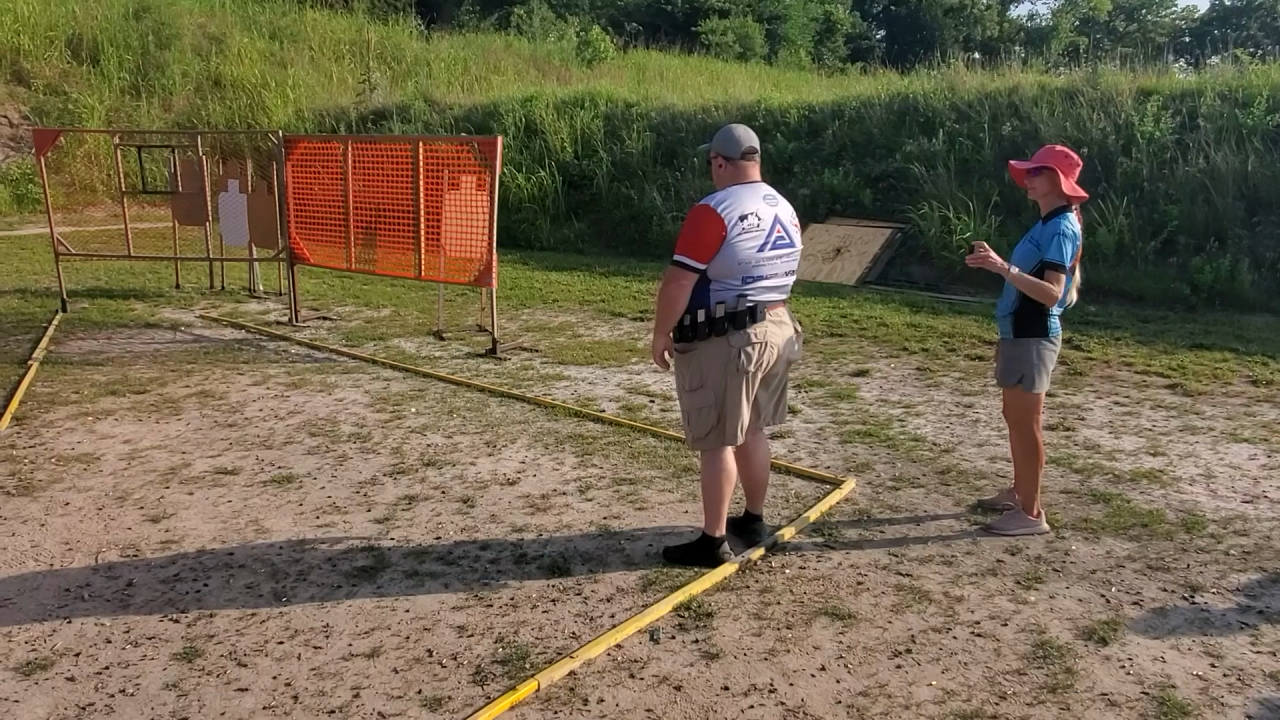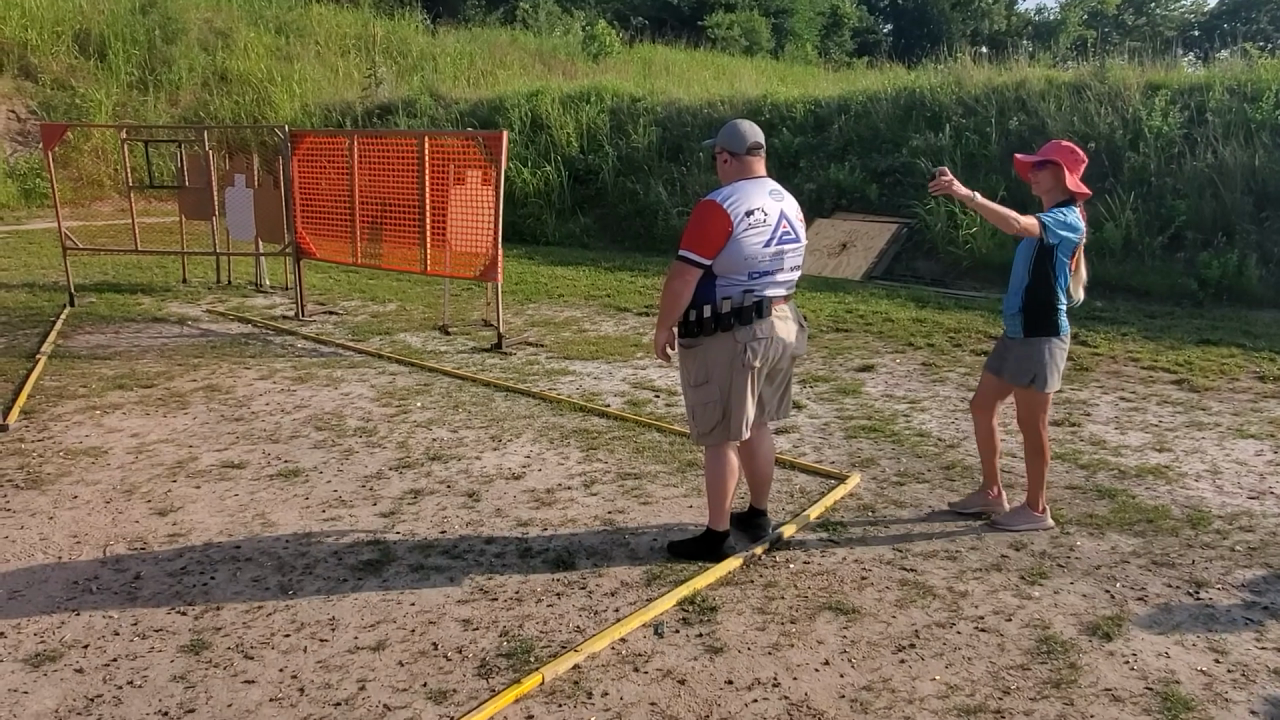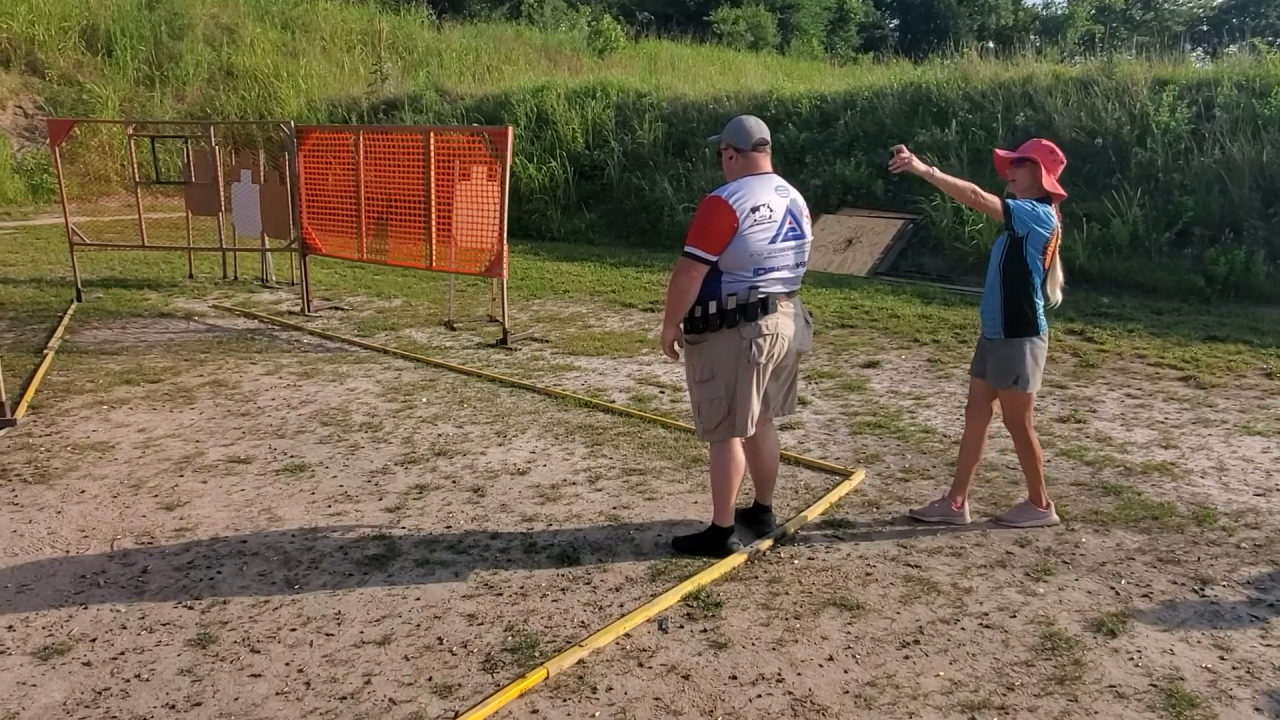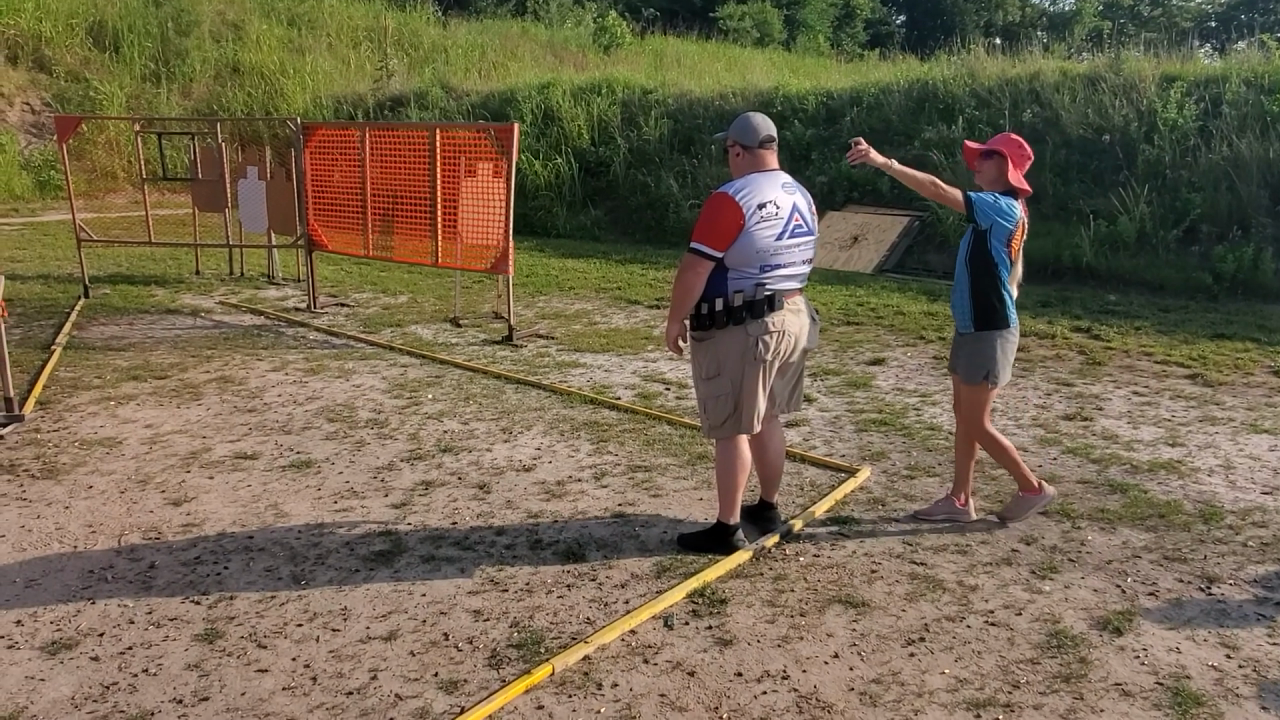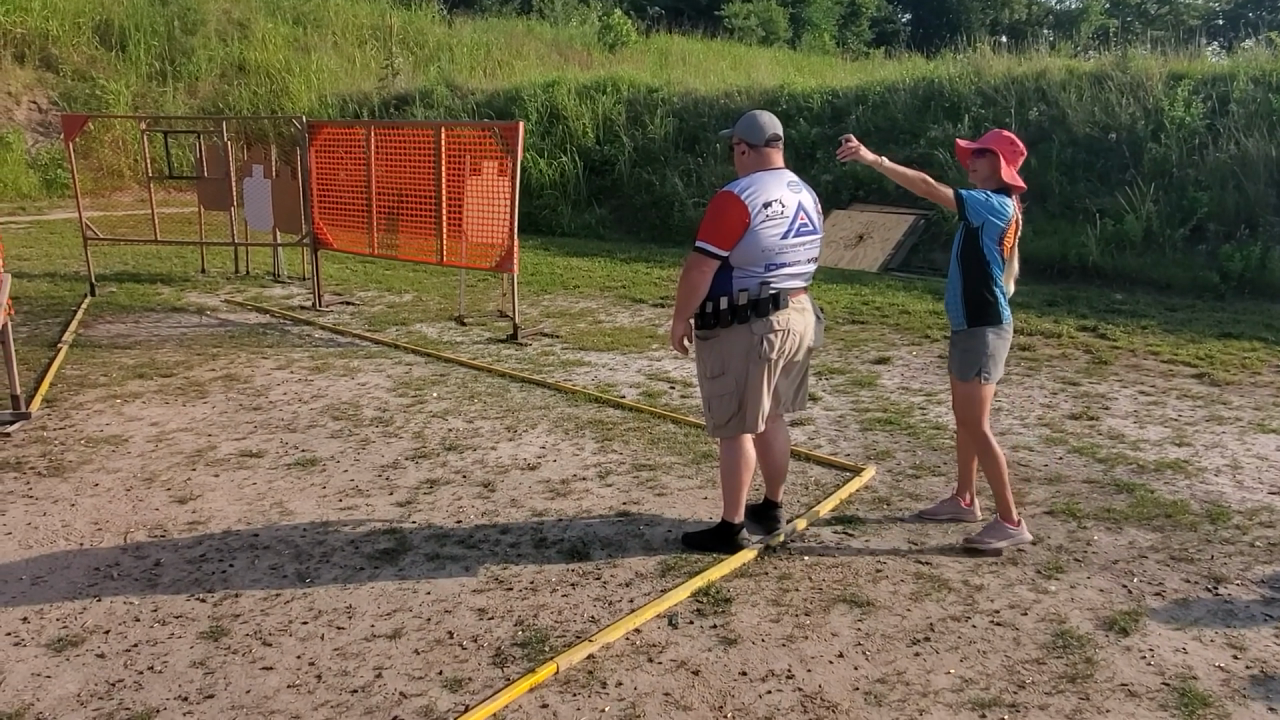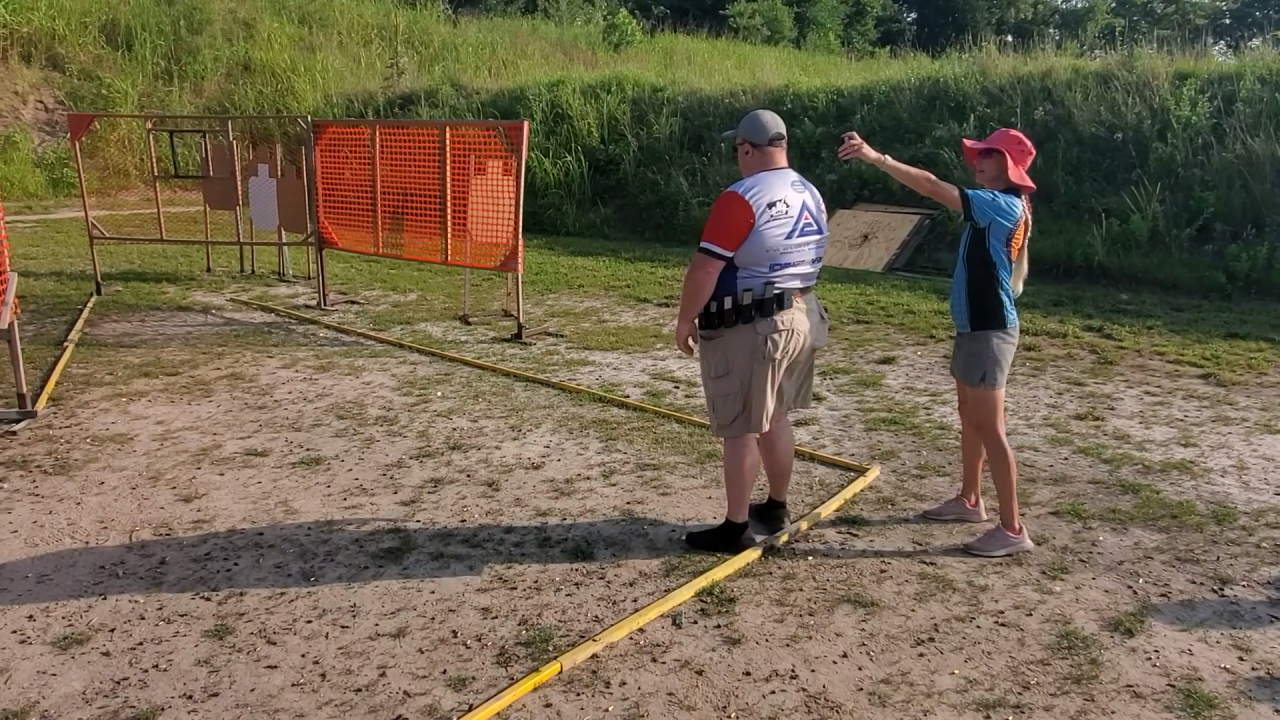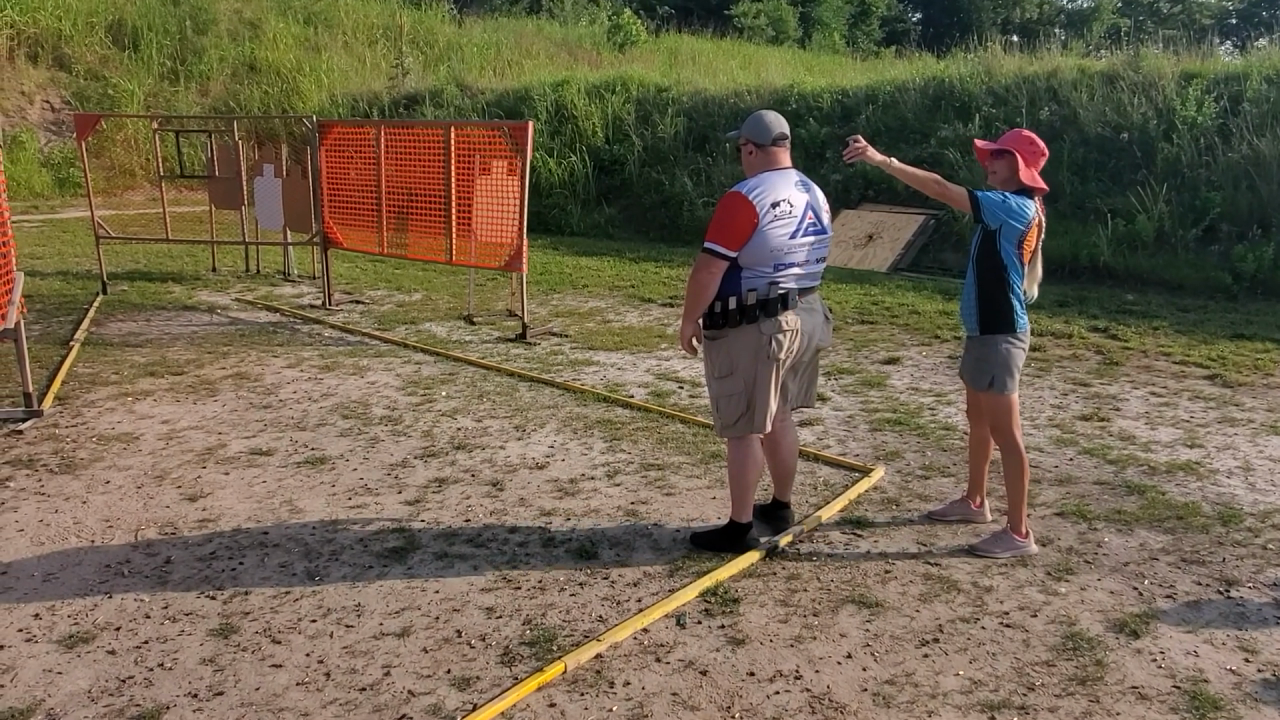
dt=0.4s
person 1, frame 1
left shoulder: (713, 211)
right shoulder: (785, 210)
left elbow: (678, 281)
left wrist: (661, 334)
left hip: (722, 341)
right hip: (776, 329)
left knee: (717, 442)
right knee: (751, 430)
left ankle: (713, 541)
right ankle: (753, 519)
person 1, frame 2
left shoulder: (719, 206)
right shoulder: (790, 205)
left elbow: (683, 276)
left wrist: (664, 327)
left hip: (728, 336)
right hip: (780, 326)
left knee: (721, 437)
right knee: (756, 425)
left ankle: (716, 537)
right ankle: (758, 515)
person 1, frame 3
left shoulder: (724, 202)
right shoulder: (795, 201)
left elbow: (689, 272)
left wrist: (670, 324)
left hip: (732, 332)
right hip: (785, 321)
left knee: (726, 432)
right knee: (761, 421)
left ankle: (722, 531)
right ankle: (762, 511)
person 1, frame 4
left shoulder: (731, 199)
right shoulder: (802, 197)
left elbow: (695, 268)
left wrist: (676, 320)
left hip: (740, 328)
right hip: (793, 317)
left knee: (732, 429)
right knee: (767, 418)
left ankle: (727, 529)
right ankle: (767, 508)
person 1, frame 5
left shoulder: (737, 197)
right shoulder: (807, 196)
left elbow: (701, 267)
left wrist: (681, 319)
left hip: (744, 327)
right hip: (798, 316)
left knee: (736, 428)
right knee: (771, 418)
left ankle: (732, 527)
right ankle: (772, 508)
person 1, frame 6
left shoulder: (741, 198)
right shoulder: (811, 195)
left elbow: (705, 268)
left wrist: (686, 319)
left hip: (749, 327)
right hip: (802, 316)
left knee: (740, 428)
right knee: (775, 417)
left ankle: (736, 527)
right ankle: (776, 507)
person 1, frame 7
left shoulder: (745, 198)
right shoulder: (815, 195)
left elbow: (709, 268)
left wrist: (690, 320)
left hip: (752, 327)
right hip: (806, 317)
left knee: (744, 429)
right knee: (779, 418)
left ankle: (740, 528)
right ankle: (781, 507)
person 2, frame 1
left shoulder: (1063, 228)
right shoulder: (1046, 223)
left elbow: (1051, 293)
left wrist: (1003, 267)
right wrist: (996, 263)
left hip: (1034, 338)
right hip: (1019, 334)
left knee: (1027, 425)
right knee: (1014, 419)
left ankle: (1031, 513)
right ankle: (1019, 491)
person 2, frame 2
left shoulder: (1066, 219)
right shoulder: (1048, 219)
left elbow: (1016, 224)
left wrist: (967, 195)
left hip: (1041, 338)
right hip: (1017, 333)
left knee: (1031, 424)
right knee: (982, 407)
left ankle: (1036, 509)
right ankle: (992, 491)
person 2, frame 3
left shoulder: (1039, 215)
right shoulder: (1024, 218)
left elbow: (977, 198)
left wrist: (924, 169)
left hip: (1019, 339)
right hip: (995, 335)
left knee: (1018, 424)
right knee: (975, 417)
left ankle: (1040, 505)
right ankle: (955, 502)
person 2, frame 4
left shoulder: (1004, 208)
right shoulder: (994, 210)
left elbow: (938, 191)
left wrist: (883, 163)
left hip: (990, 332)
right hip: (971, 328)
left knee: (977, 423)
right knee: (964, 416)
left ankle: (1032, 487)
right ankle: (960, 499)
person 2, frame 5
left shoulder: (995, 204)
right shoulder: (990, 206)
left elbow: (928, 188)
left wrist: (873, 159)
left hip: (984, 329)
right hip: (969, 325)
left knee: (976, 425)
right knee: (963, 417)
left ankle: (1011, 521)
right ankle: (964, 499)
person 2, frame 6
left shoulder: (1004, 205)
right shoulder: (995, 206)
left elbow: (933, 187)
left wrist: (875, 158)
left hip: (990, 331)
right hip: (974, 327)
left knee: (989, 429)
right knee: (969, 418)
left ankle: (1012, 529)
right ankle: (969, 500)
person 2, frame 7
left shoulder: (1016, 207)
right shoulder: (1010, 207)
left elbow: (942, 190)
left wrist: (882, 160)
left hip: (1000, 335)
right hip: (984, 330)
left knee: (1005, 433)
right knee: (978, 419)
left ankle: (1019, 532)
right ankle: (974, 501)
